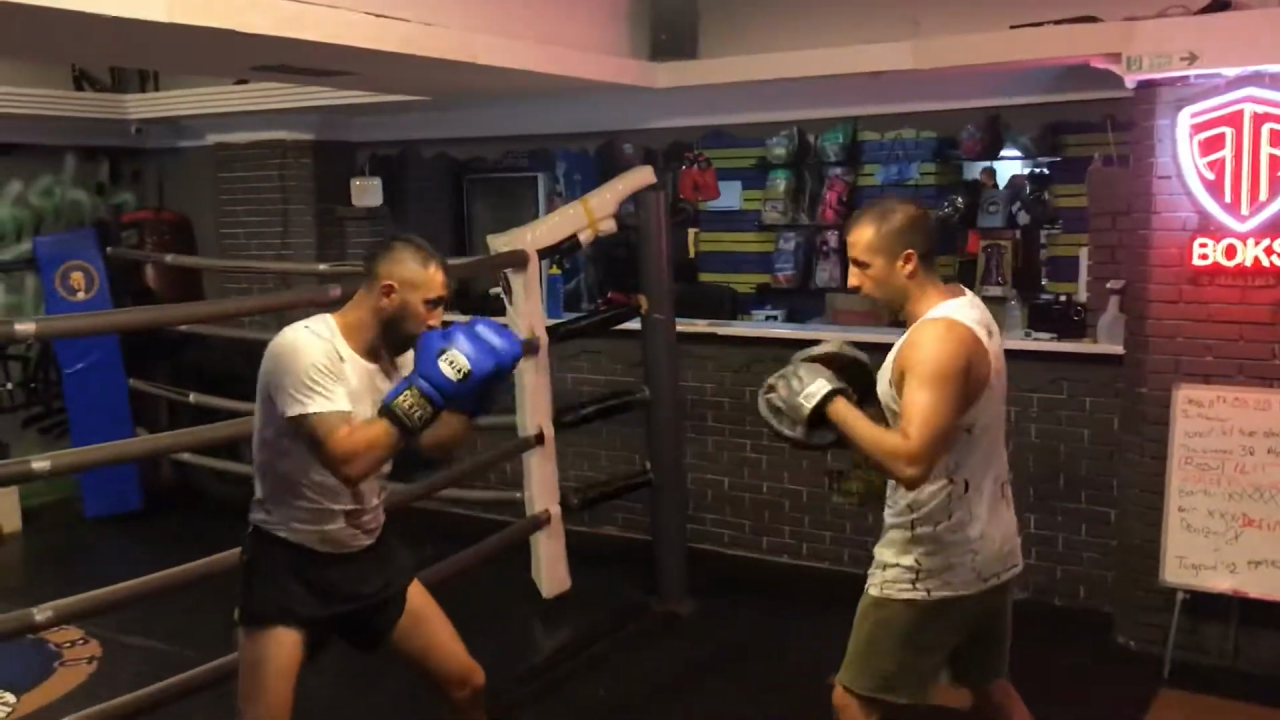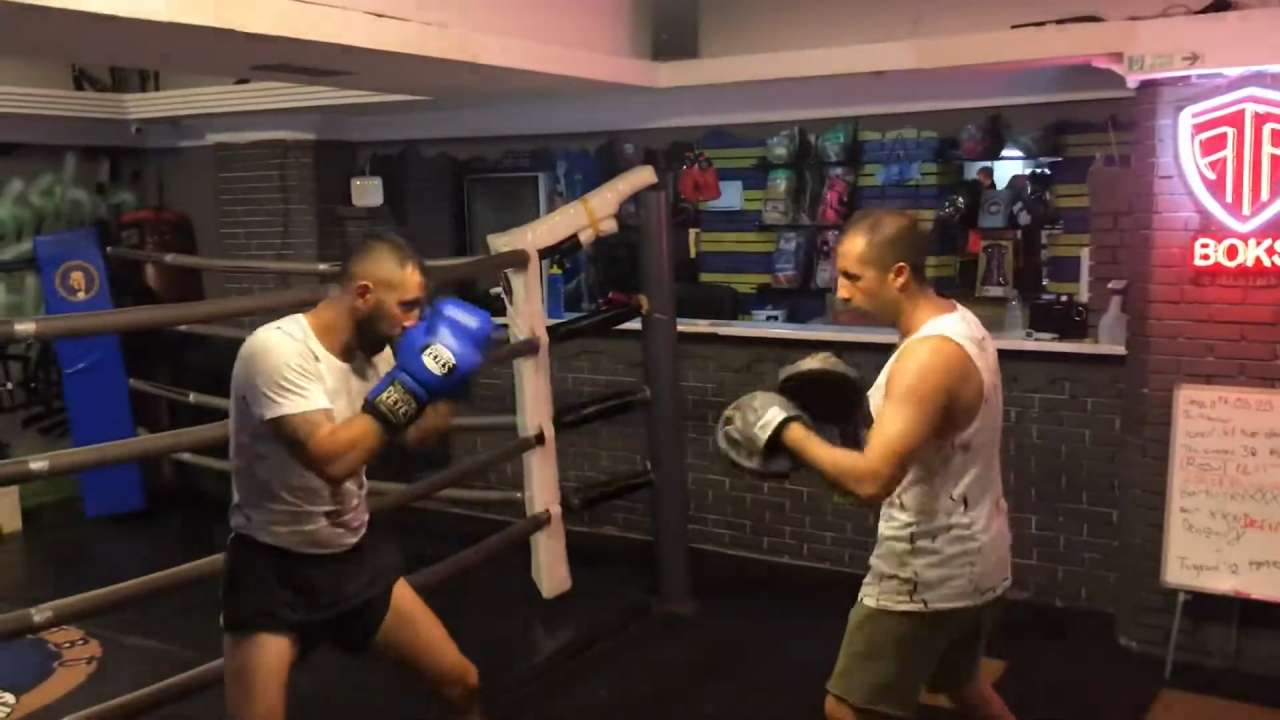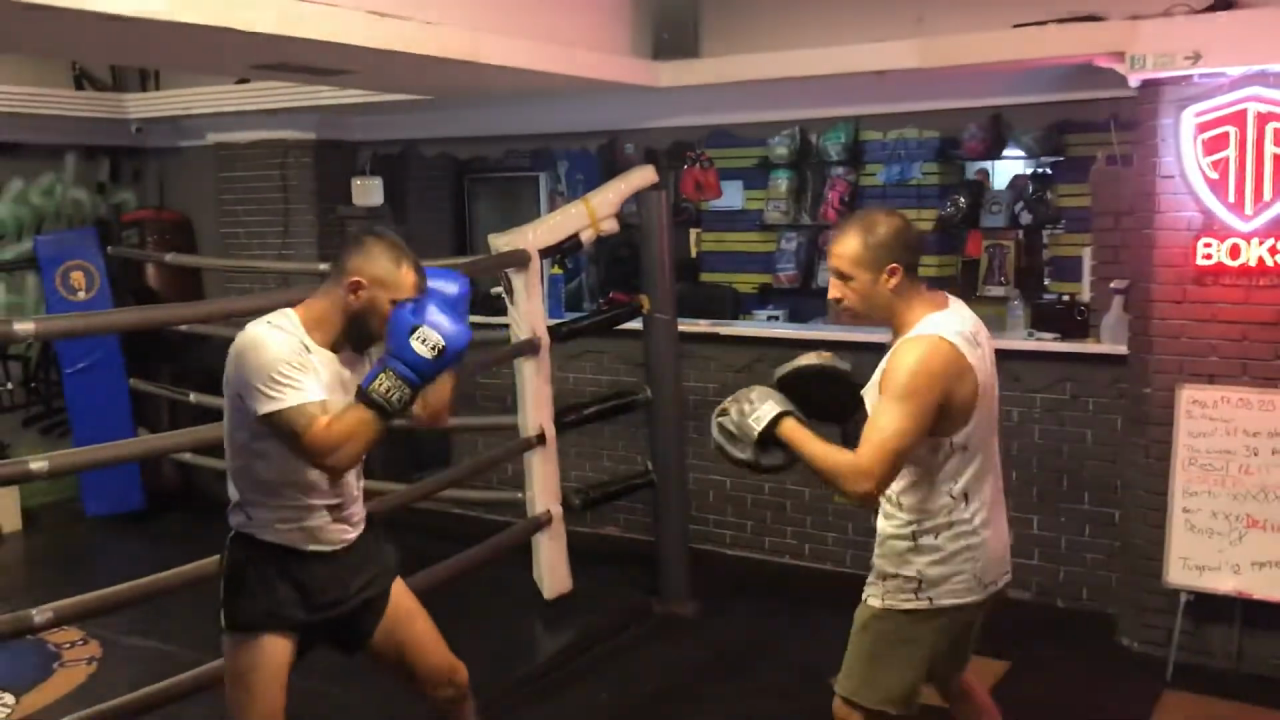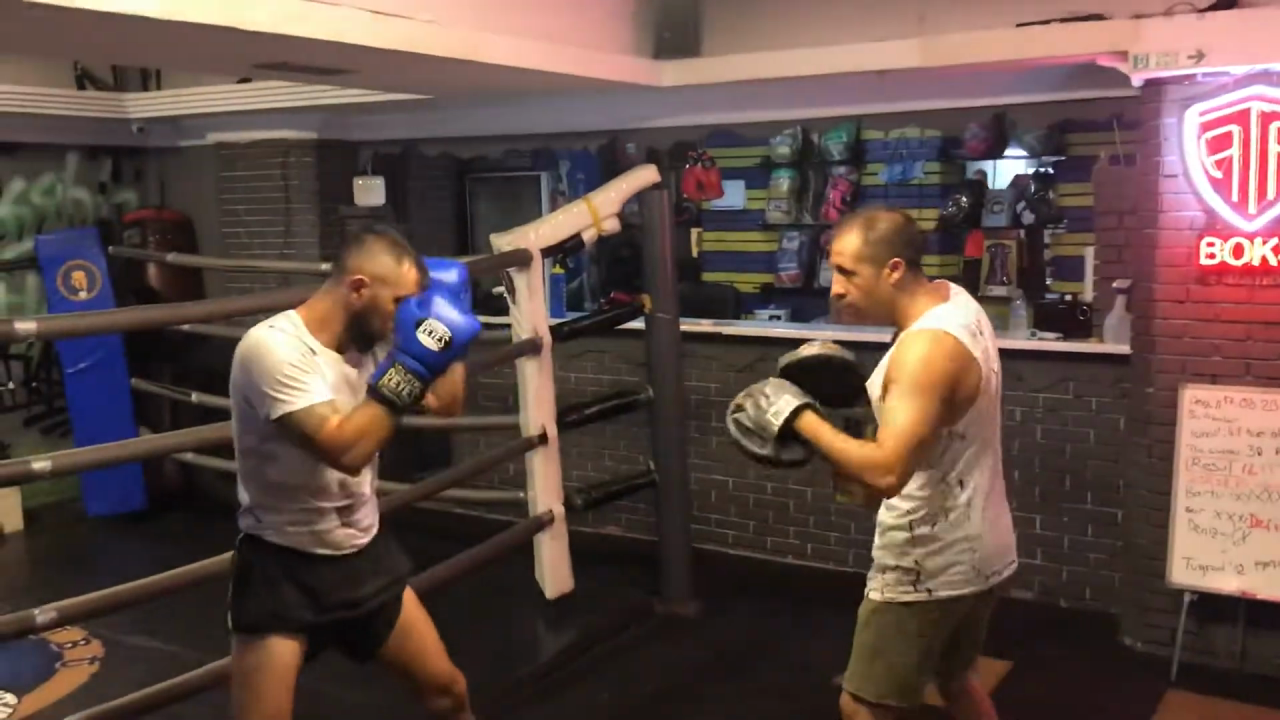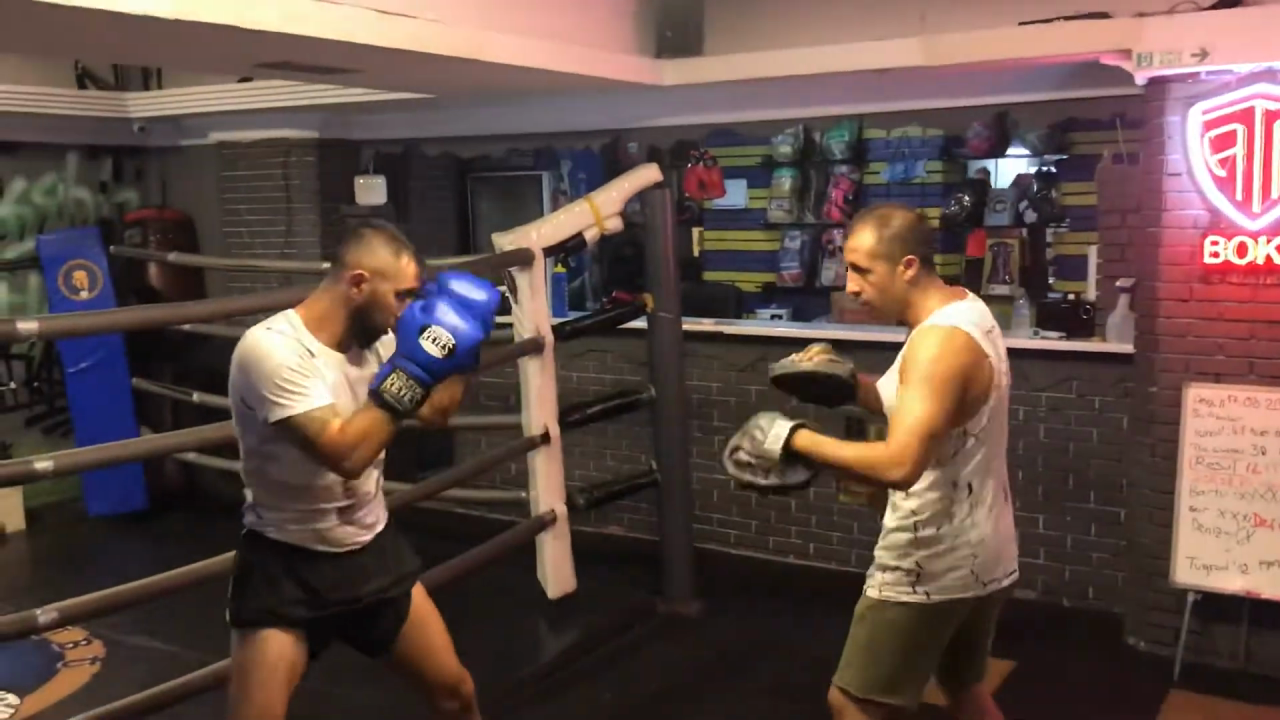
dt=0.1s
person 1, frame 1
left shoulder: (938, 337)
right shoulder: (963, 307)
left elbow: (911, 461)
left wrist: (828, 401)
right wrist: (854, 390)
left hip: (934, 560)
right hip: (986, 550)
person 1, frame 2
left shoulder: (931, 355)
right shoulder: (952, 317)
left elbow: (872, 480)
left wrist: (785, 426)
left hip: (927, 572)
right hip: (971, 558)
person 1, frame 3
left shoulder: (924, 355)
right shoulder: (949, 311)
left elbow: (865, 477)
left wrist: (779, 420)
left hip: (929, 569)
right hip: (968, 553)
right knee: (948, 677)
person 1, frame 4
left shoulder: (928, 344)
right shoulder: (953, 300)
left elbow: (886, 472)
left wrist: (798, 414)
left hip: (931, 562)
right hip: (978, 549)
right knee: (953, 677)
person 1, frame 5
left shoulder: (941, 342)
right shoulder: (963, 307)
left elbow: (899, 465)
left wrist: (792, 437)
right wrist: (848, 382)
left hip: (930, 564)
right hip: (979, 554)
person 2, frame 1
left shoulder: (399, 352)
right shoulder: (303, 348)
left elbow: (431, 445)
right elbow: (349, 460)
left wrist: (470, 392)
right wrist: (426, 390)
left hip: (368, 553)
right hip: (288, 561)
person 2, frame 2
left shoulder: (374, 347)
right shoulder: (275, 350)
left elbow: (420, 434)
right elbow: (333, 460)
left wrist: (450, 362)
right wrist: (411, 384)
left hip: (356, 554)
right hip: (273, 566)
left knee: (460, 681)
person 2, frame 3
left shoulder: (365, 339)
right shoulder: (266, 344)
left elbow: (430, 414)
right elbow: (331, 451)
left wrist: (440, 336)
right wrist: (401, 370)
left hip: (354, 552)
right hip: (272, 565)
person 2, frame 4
left shoulder: (371, 337)
right shoulder: (272, 347)
left elbow: (444, 402)
right elbow: (346, 451)
left wrist: (450, 325)
right wrist: (410, 363)
left hip: (367, 556)
right hip: (283, 570)
person 2, frame 5
left shoulder: (375, 336)
right shoulder: (269, 348)
left elbow: (436, 413)
right elbow: (346, 455)
left wrist: (462, 333)
right wrist: (414, 370)
left hip: (374, 551)
right hip: (286, 567)
